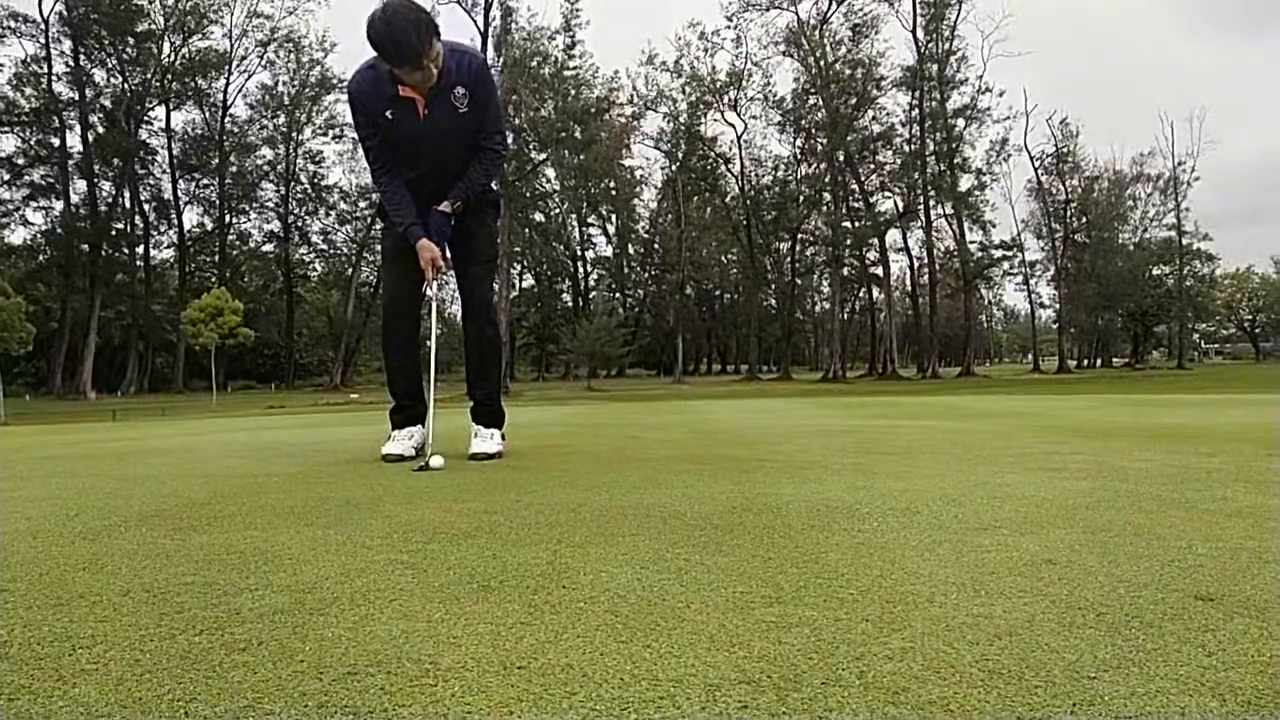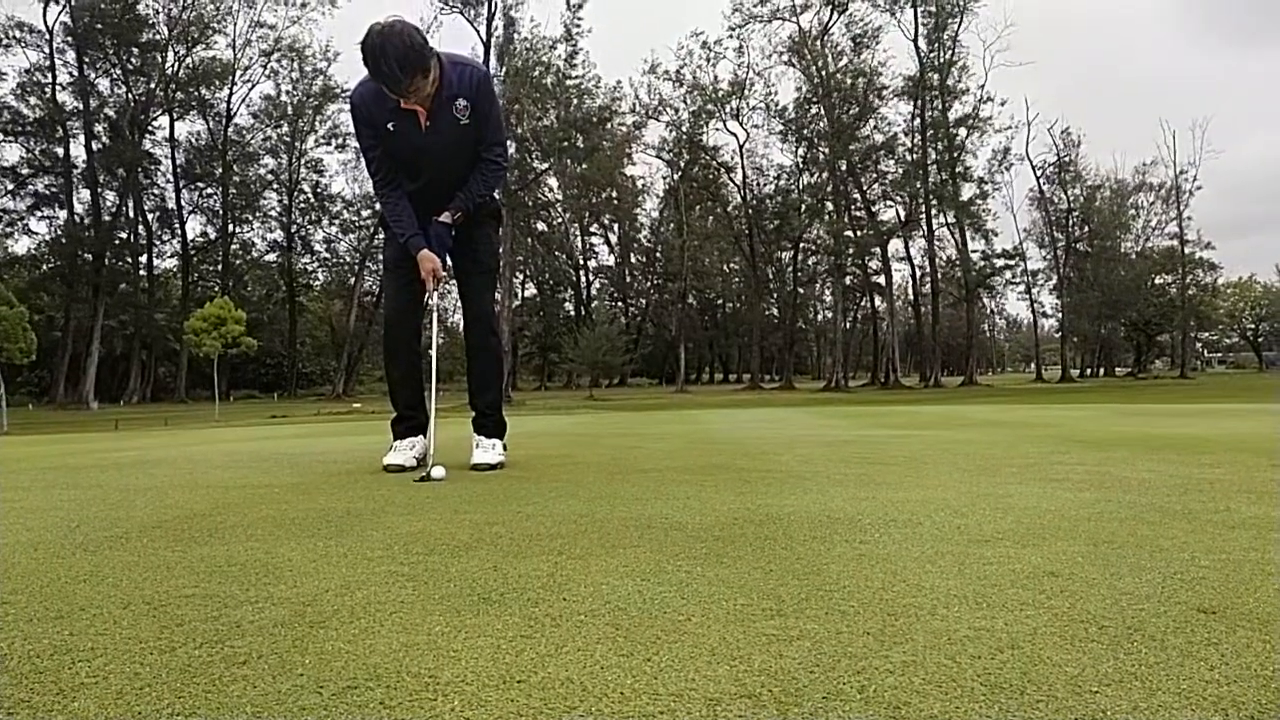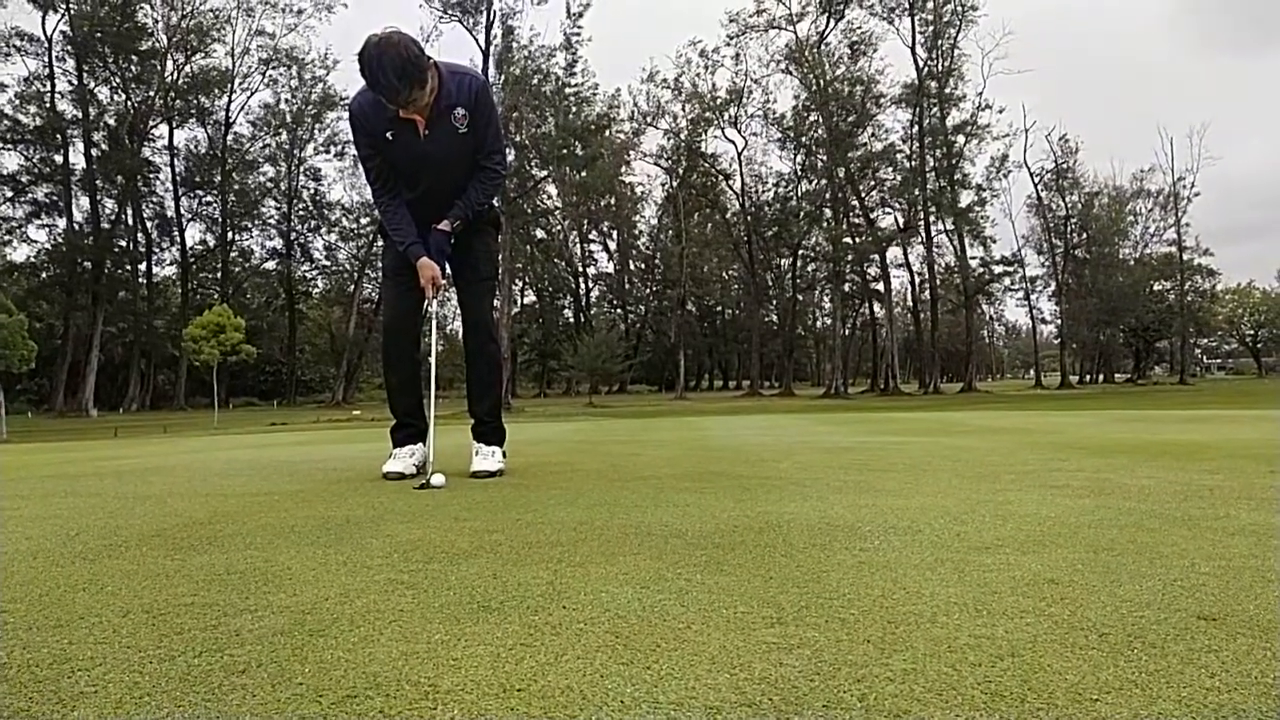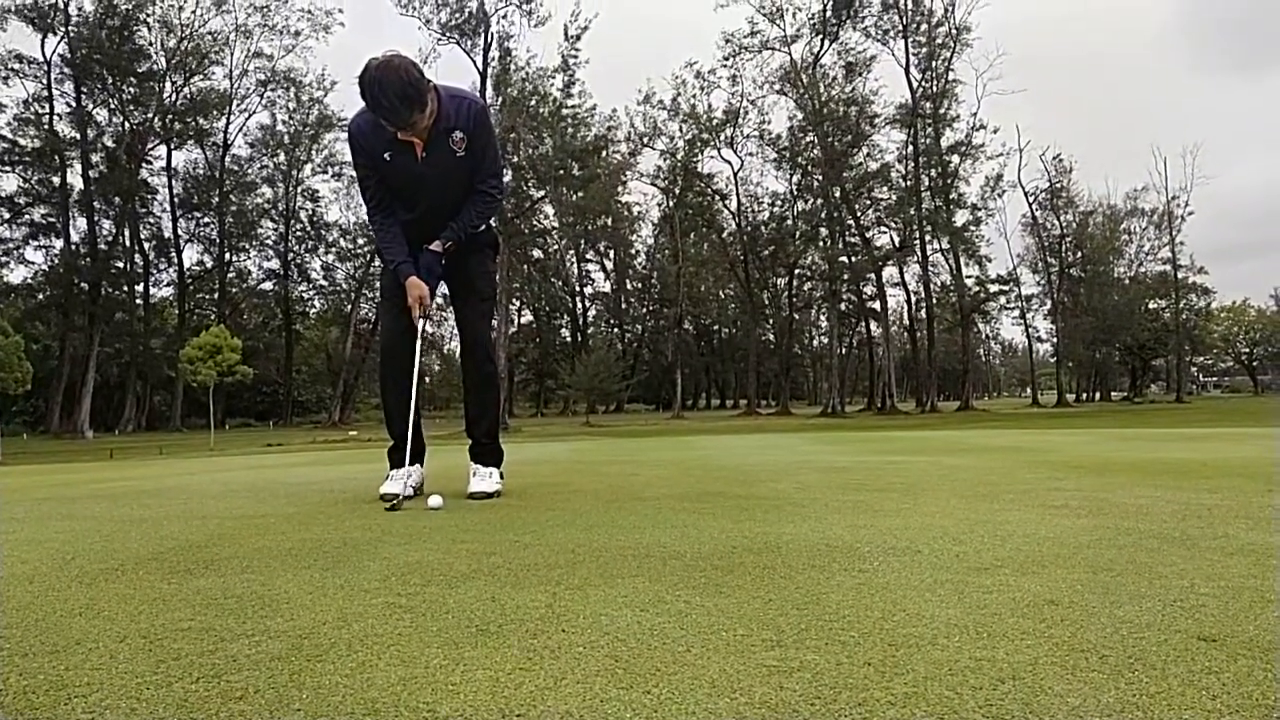
dt=0.7s
person 1, frame 1
left shoulder: (471, 66)
right shoulder: (365, 88)
left elbow: (494, 147)
right elbow: (385, 173)
left wrist: (452, 205)
right wrist: (417, 236)
left hip: (469, 200)
right hip: (406, 208)
left knee: (479, 304)
right knee: (397, 308)
left ankle: (487, 422)
right ankle: (407, 423)
person 1, frame 2
left shoulder: (473, 79)
right shoulder: (365, 100)
left elbow: (495, 158)
right elbow: (385, 184)
left wrist: (452, 216)
right wrist: (417, 246)
left hip: (471, 211)
right hip: (407, 218)
left knee: (481, 315)
right knee: (398, 318)
left ankle: (489, 432)
right ankle: (409, 433)
person 1, frame 3
left shoulder: (470, 88)
right shoulder: (364, 110)
left elbow: (493, 166)
right elbow: (385, 193)
left wrist: (451, 223)
right wrist: (417, 254)
left hip: (470, 219)
right hip: (406, 227)
left knee: (480, 322)
right knee: (397, 326)
left ankle: (489, 439)
right ankle: (409, 440)
person 1, frame 4
left shoulder: (470, 111)
right shoulder: (363, 131)
left elbow: (490, 191)
right elbow: (380, 212)
left wrist: (443, 245)
right wrist: (407, 274)
left hip: (466, 241)
right hip: (404, 247)
left knee: (477, 343)
right knee: (395, 347)
left ankle: (486, 460)
right ankle: (405, 461)
